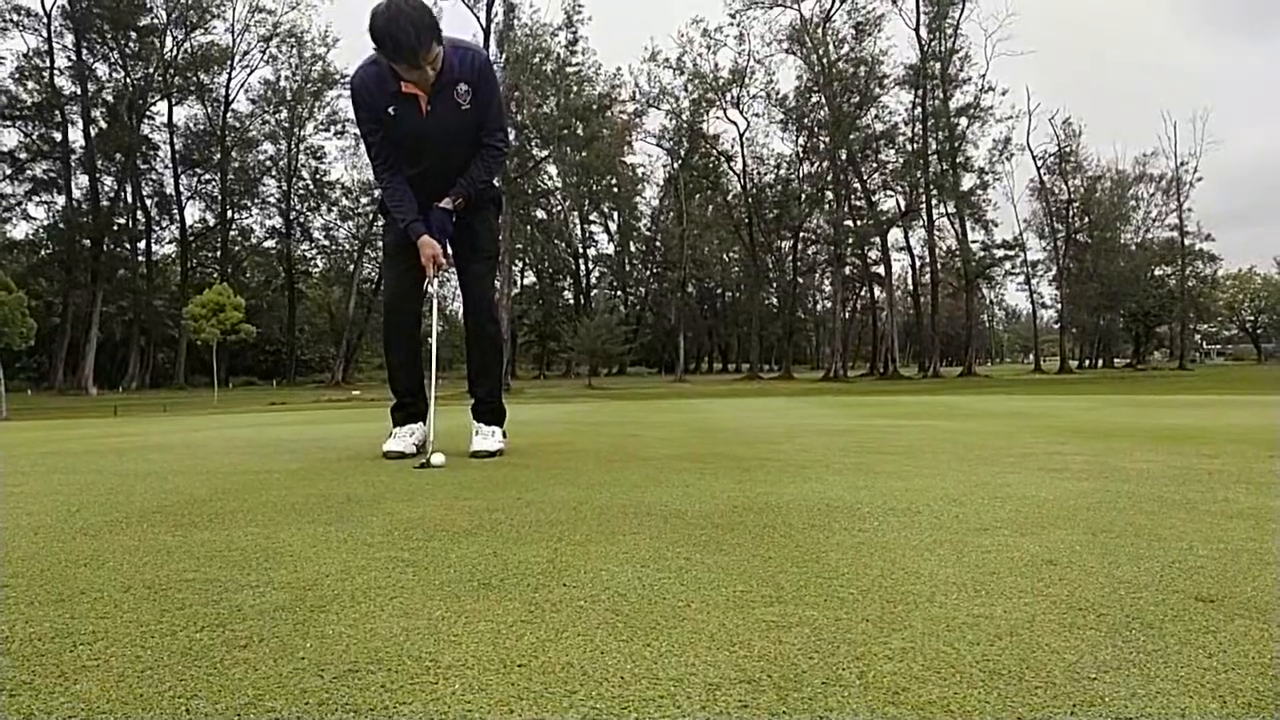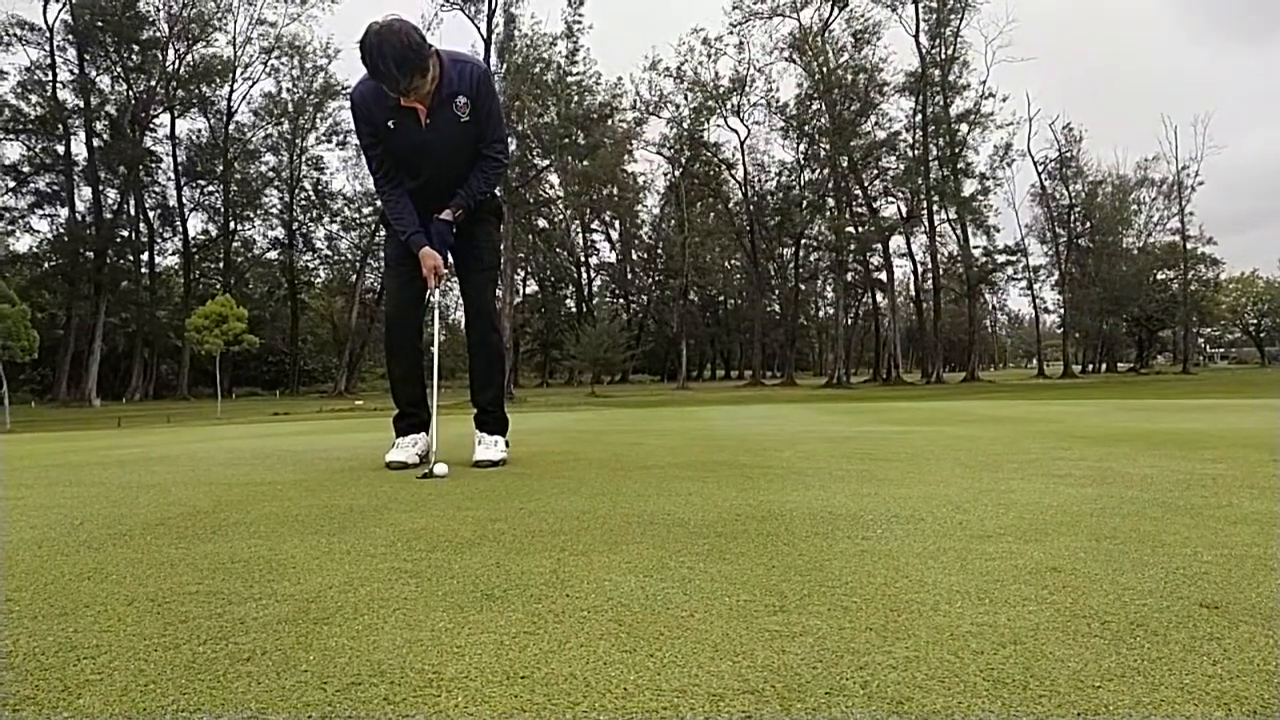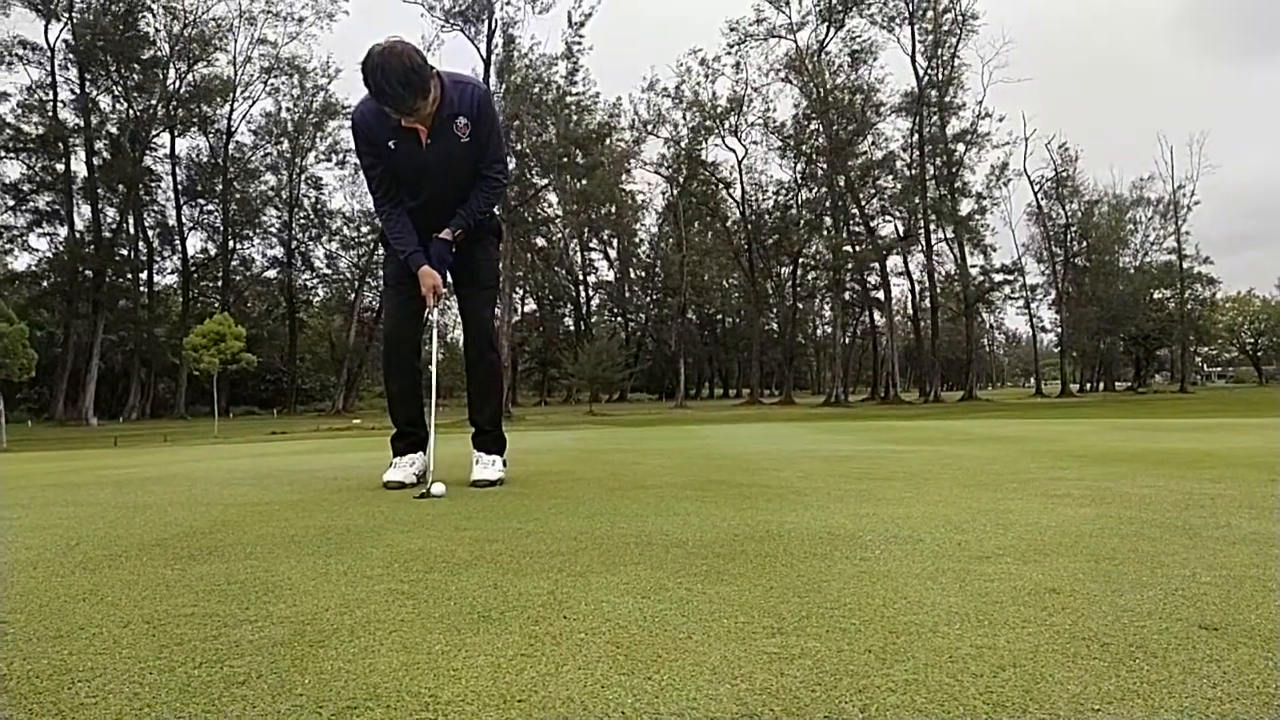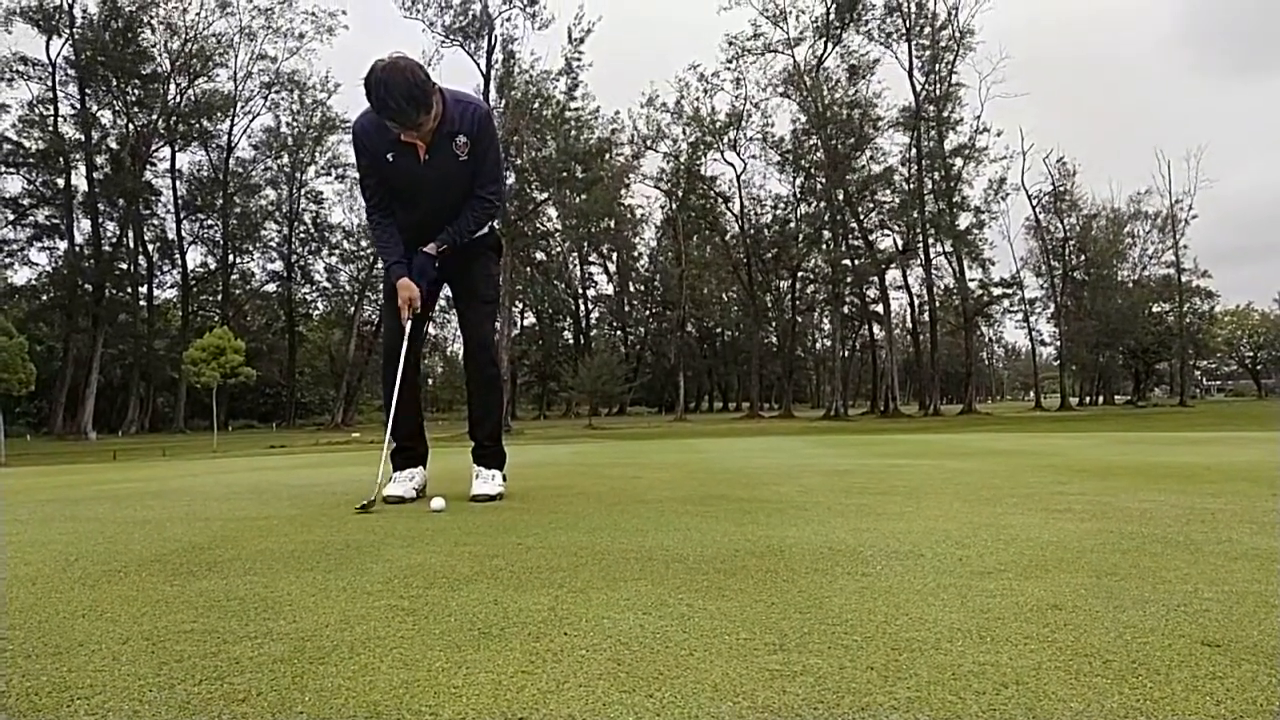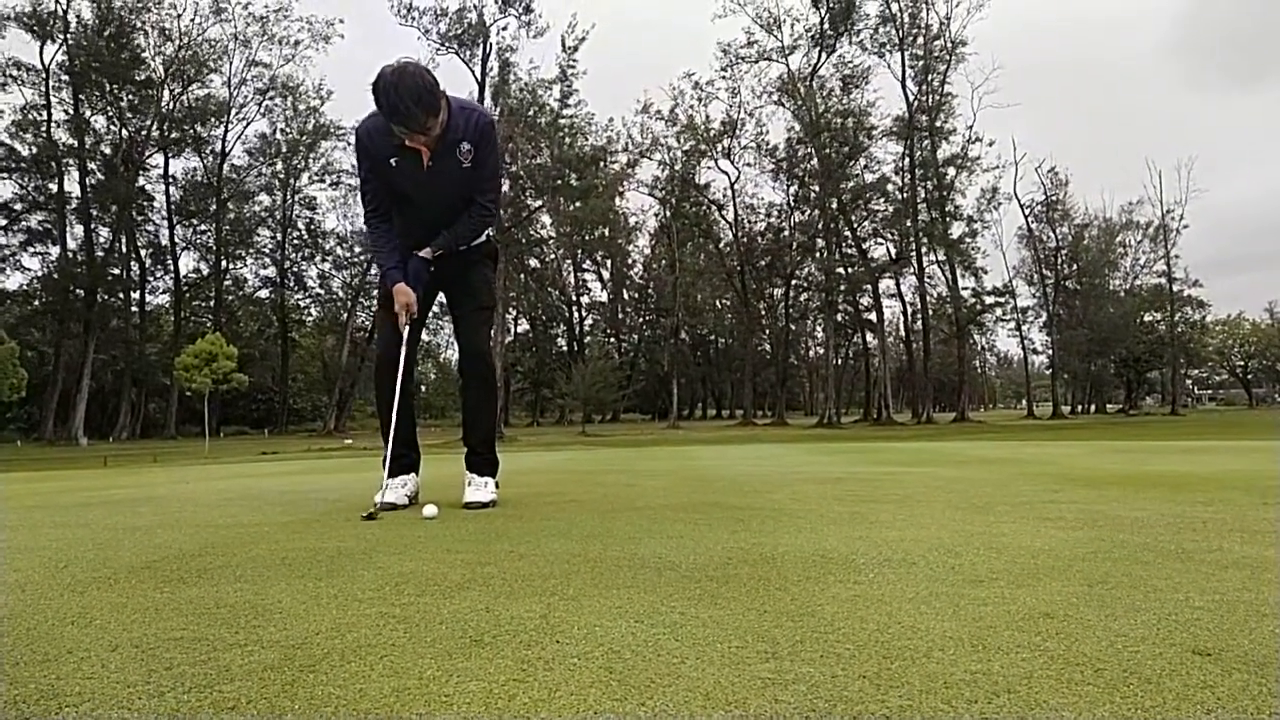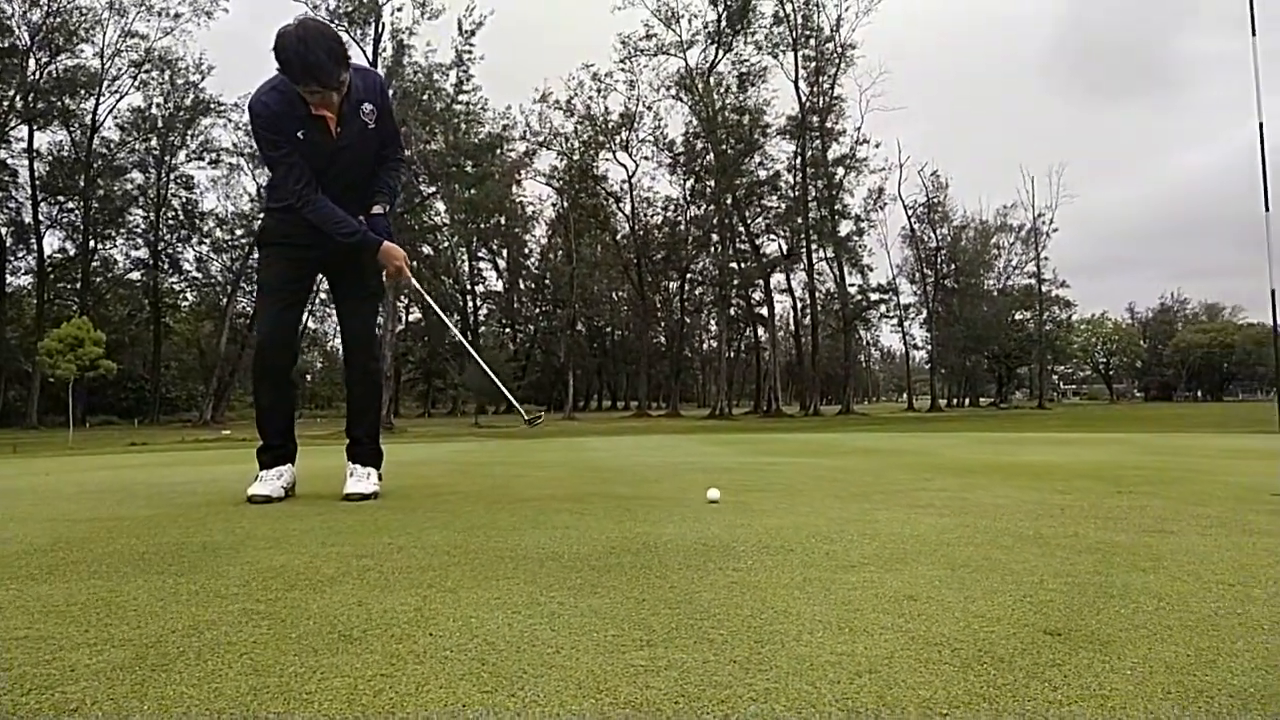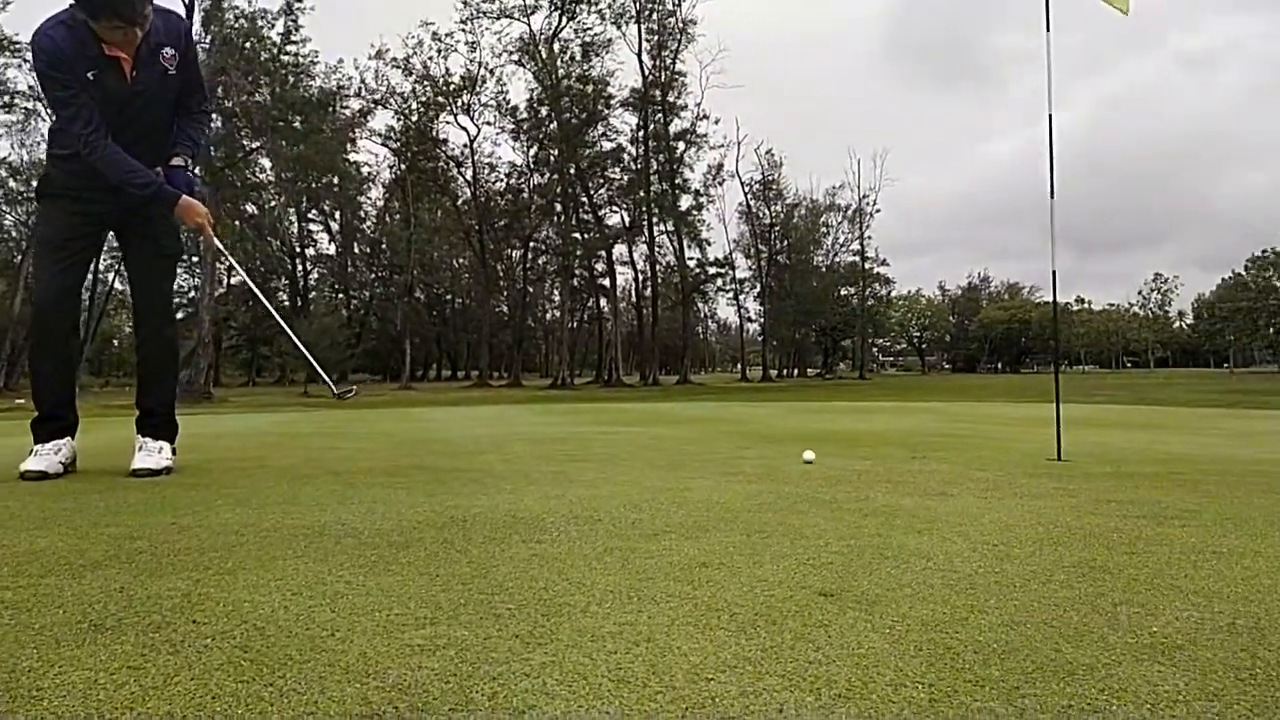
dt=0.7s
person 1, frame 1
left shoulder: (473, 63)
right shoulder: (367, 83)
left elbow: (496, 144)
right elbow: (386, 169)
left wrist: (454, 201)
right wrist: (418, 232)
left hip: (471, 197)
right hip: (407, 205)
left knee: (480, 301)
right knee: (398, 305)
left ankle: (488, 420)
right ankle: (408, 420)
person 1, frame 2
left shoulder: (472, 76)
right shoulder: (365, 99)
left elbow: (495, 155)
right elbow: (386, 181)
left wrist: (453, 212)
right wrist: (419, 244)
left hip: (472, 208)
right hip: (408, 216)
left knee: (482, 312)
right knee: (400, 316)
left ankle: (491, 429)
right ankle: (411, 430)
person 1, frame 3
left shoulder: (473, 97)
right shoulder: (366, 119)
left elbow: (495, 176)
right elbow: (386, 202)
left wrist: (452, 233)
right wrist: (418, 263)
left hip: (471, 229)
right hip: (407, 236)
left knee: (480, 331)
right knee: (398, 335)
left ankle: (489, 449)
right ankle: (409, 449)
person 1, frame 4
left shoulder: (474, 116)
right shoulder: (367, 131)
left elbow: (489, 198)
right elbow: (379, 212)
left wrist: (438, 249)
right wrist: (399, 273)
left hip: (469, 245)
right hip: (407, 251)
left knee: (480, 346)
right knee: (397, 350)
left ankle: (489, 463)
right ankle: (408, 464)
person 1, frame 5
left shoulder: (477, 123)
right shoulder: (371, 135)
left elbow: (487, 205)
right elbow: (377, 217)
left wrist: (433, 254)
right wrist: (395, 280)
left hip: (466, 253)
right hip: (403, 257)
left knee: (476, 354)
right knee: (390, 356)
left ankle: (481, 471)
right ankle: (402, 471)
person 1, frame 6
left shoulder: (371, 86)
right shoulder: (267, 106)
left elbow: (392, 156)
right elbow: (303, 195)
left wrist: (378, 213)
right wrist: (374, 246)
left hip: (360, 231)
right hip: (291, 234)
left knee: (361, 343)
right knee: (272, 343)
left ankle: (364, 462)
right ankle: (277, 462)
person 1, frame 7
right shoulder: (54, 42)
left elbow: (196, 105)
right elbow: (88, 140)
left wrist: (180, 164)
right wrist: (172, 200)
left hip: (153, 185)
right hip: (75, 185)
left knee: (155, 305)
right knee: (51, 302)
left ankle: (155, 435)
right ankle: (56, 435)
